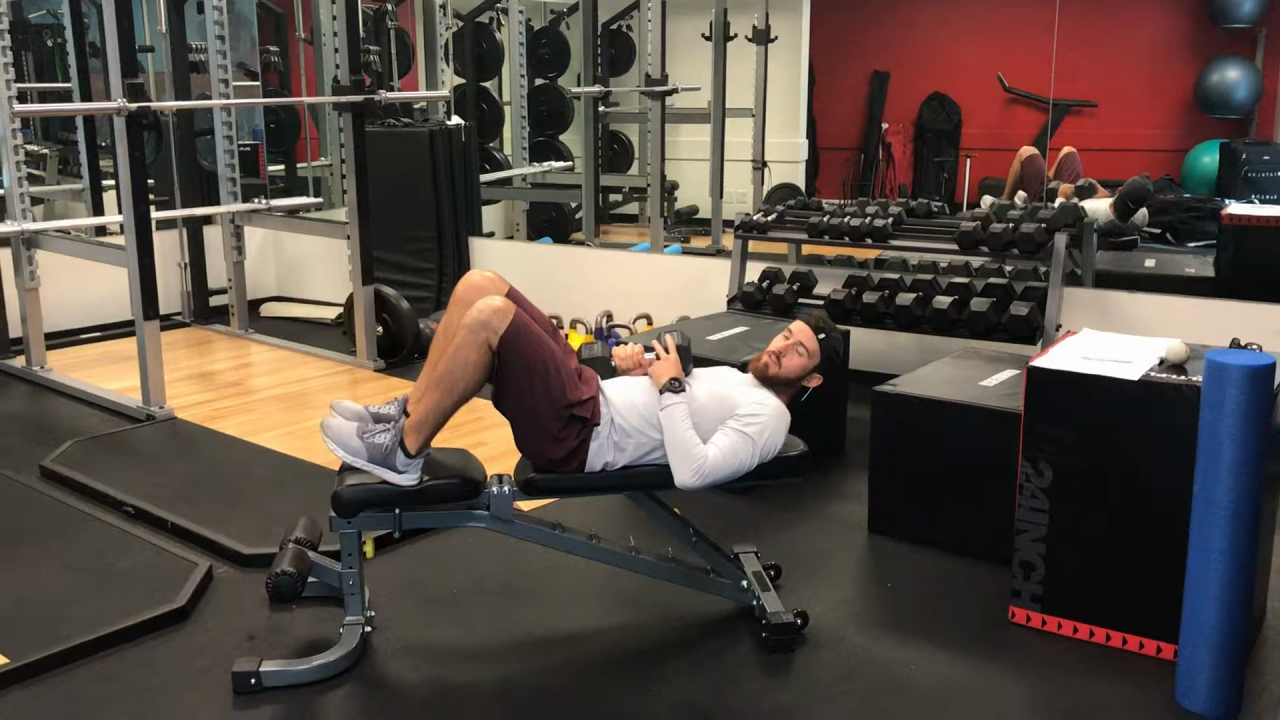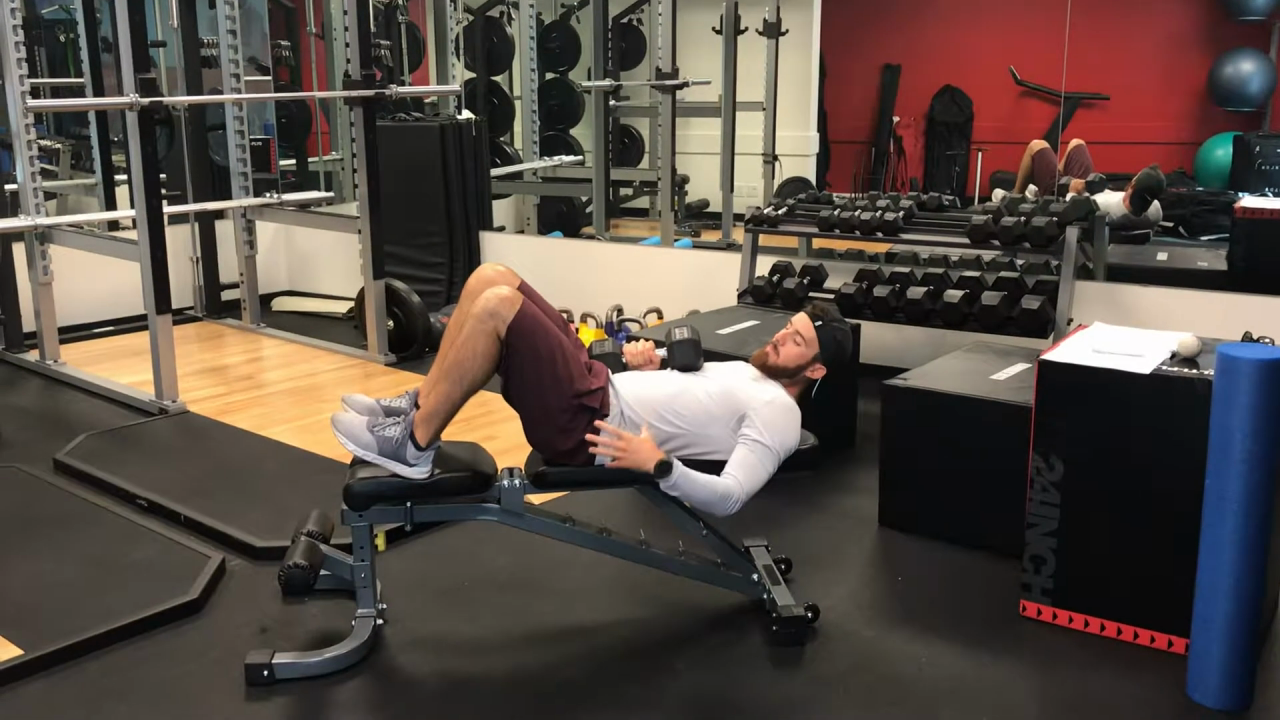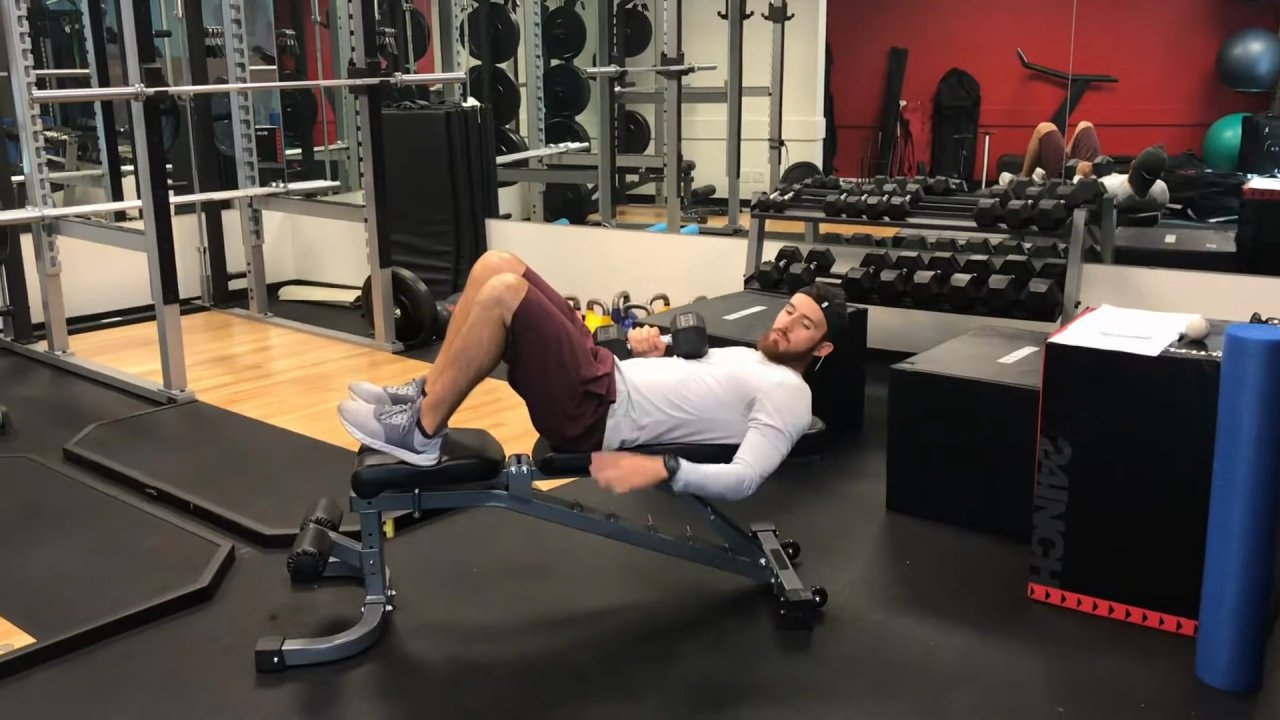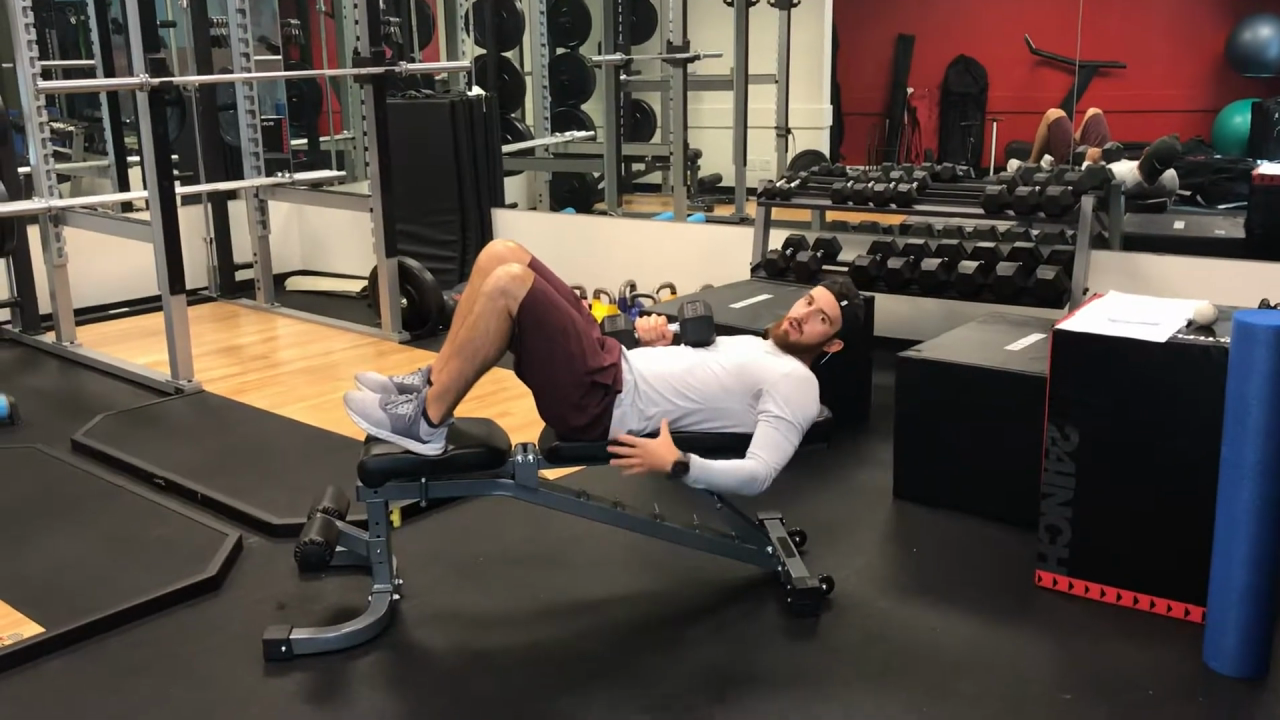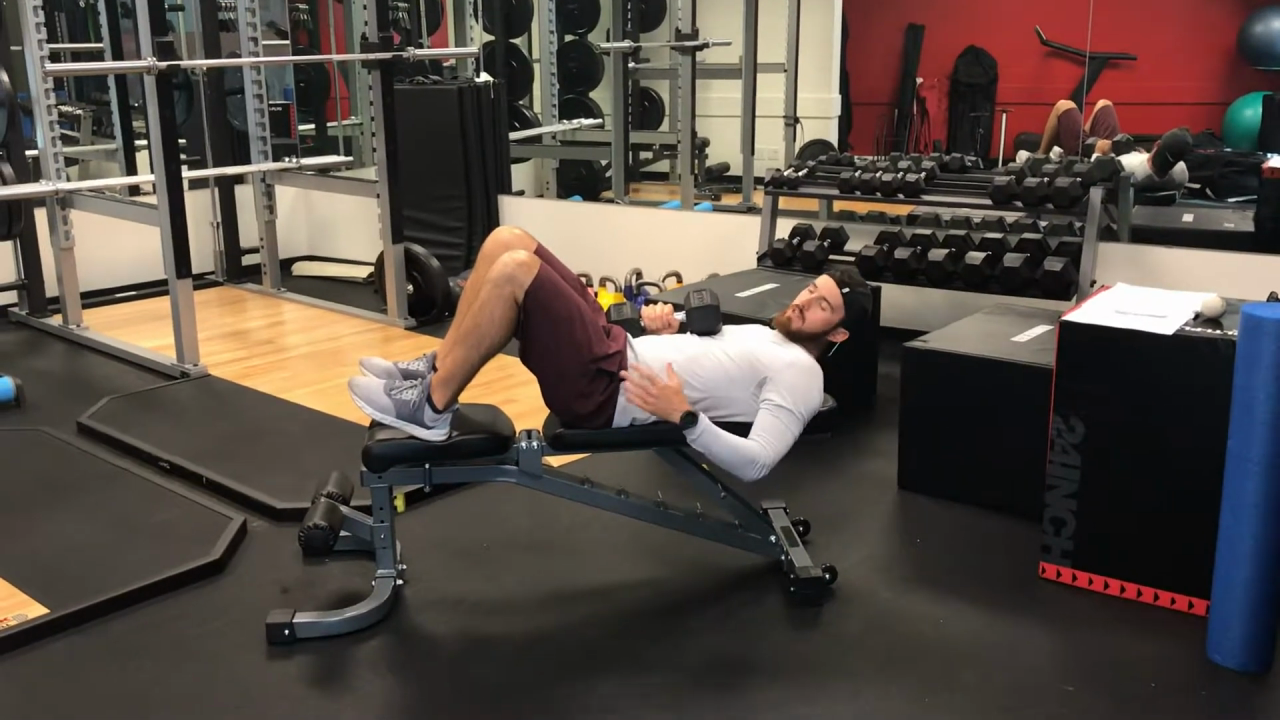
dt=0.7s
person 1, frame 1
left shoulder: (767, 416)
right shoulder: (734, 380)
left elbow: (692, 474)
left wrist: (672, 388)
right wrist: (639, 366)
left hip: (579, 436)
right hip: (588, 395)
left knee: (490, 317)
right knee: (480, 284)
left ankle: (404, 450)
right ankle: (409, 412)
person 1, frame 2
left shoulder: (776, 414)
right shoulder: (746, 374)
left elbow: (729, 497)
left wrist: (660, 465)
right wrist: (649, 362)
left hip: (589, 425)
right hip: (600, 391)
left knee: (498, 305)
right knee: (492, 278)
left ankle: (413, 443)
right ankle: (419, 406)
person 1, frame 3
left shoulder: (787, 396)
right shoulder: (749, 359)
left elbow: (743, 479)
left wrist: (663, 469)
right wrist: (652, 352)
left hip: (597, 414)
right hip: (607, 376)
left knee: (503, 293)
right knee: (497, 264)
left ankle: (420, 431)
right ankle: (425, 394)
person 1, frame 4
left shoulder: (795, 386)
right shoulder: (756, 348)
left elbow: (758, 474)
left wrist: (676, 464)
right wrist: (659, 339)
left hip: (603, 404)
right hip: (614, 366)
left knee: (509, 283)
right knee: (502, 254)
left ankle: (425, 420)
right ankle: (430, 384)
person 1, frame 5
left shoulder: (798, 375)
right shoulder: (763, 337)
left elbow: (755, 461)
left wrist: (684, 415)
right wrist: (664, 330)
left hip: (606, 394)
right hip: (617, 353)
left knee: (514, 270)
right knee: (507, 241)
left ankle: (431, 405)
right ankle: (436, 368)
